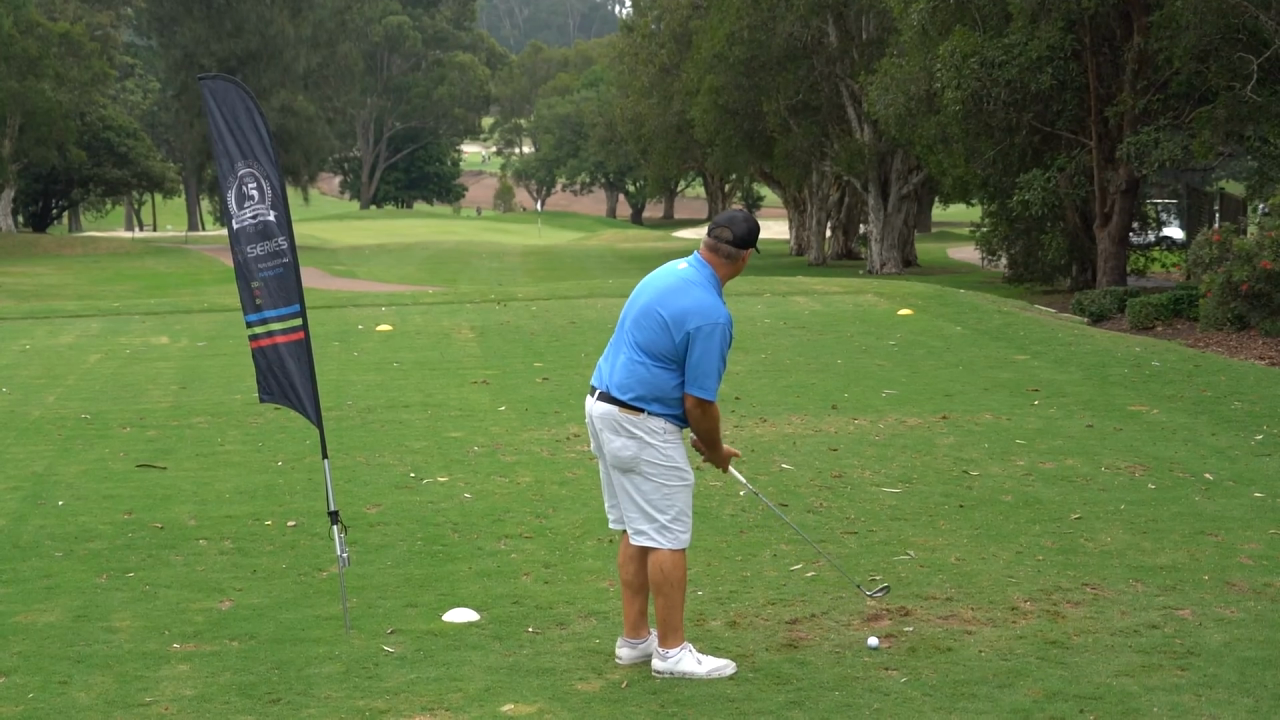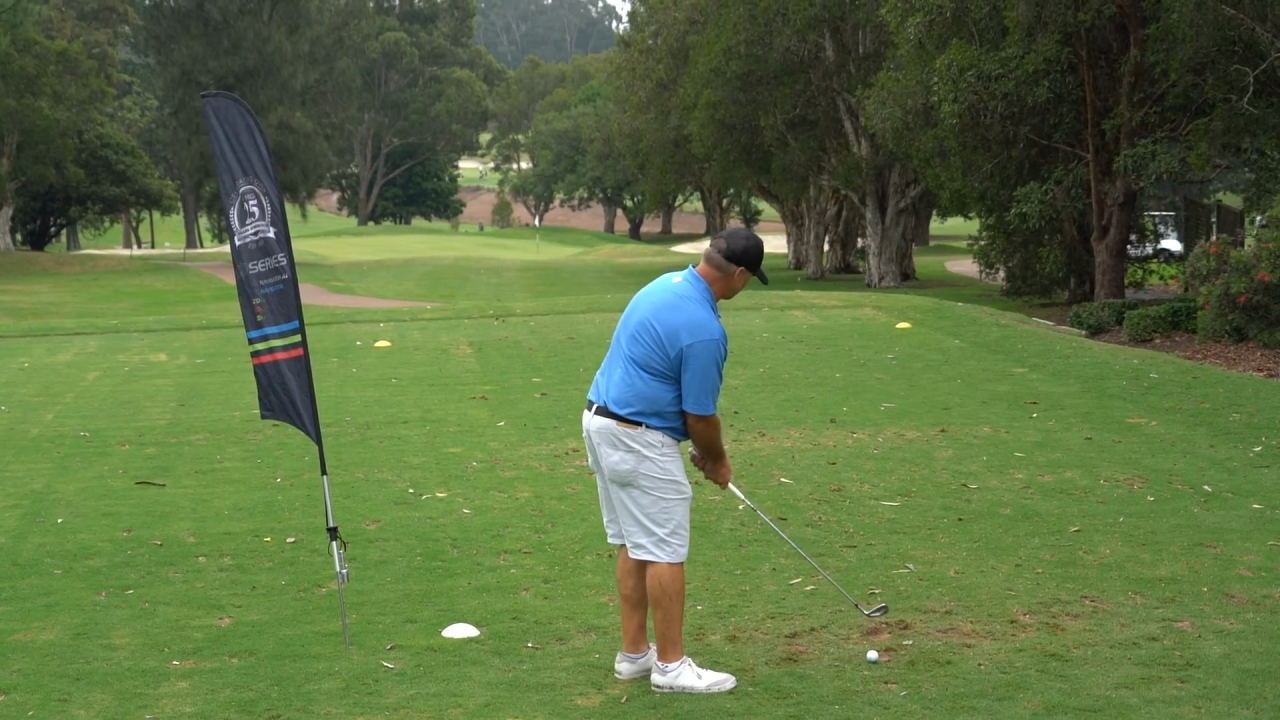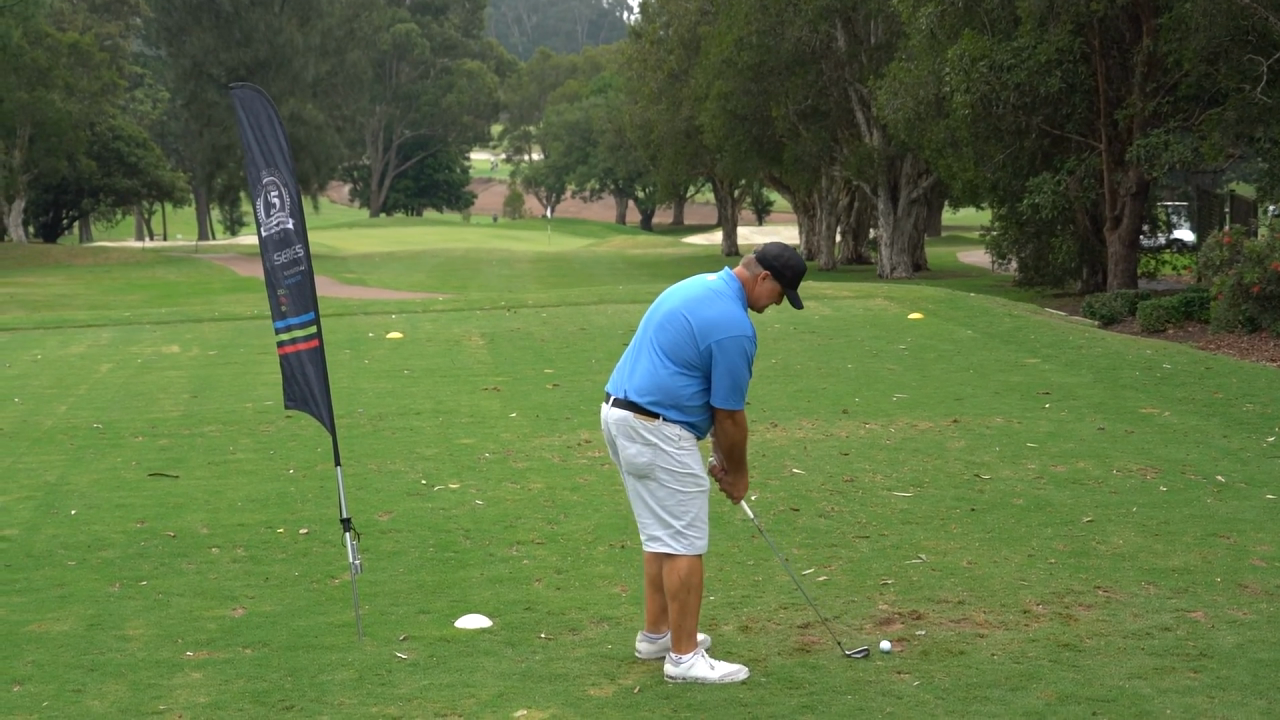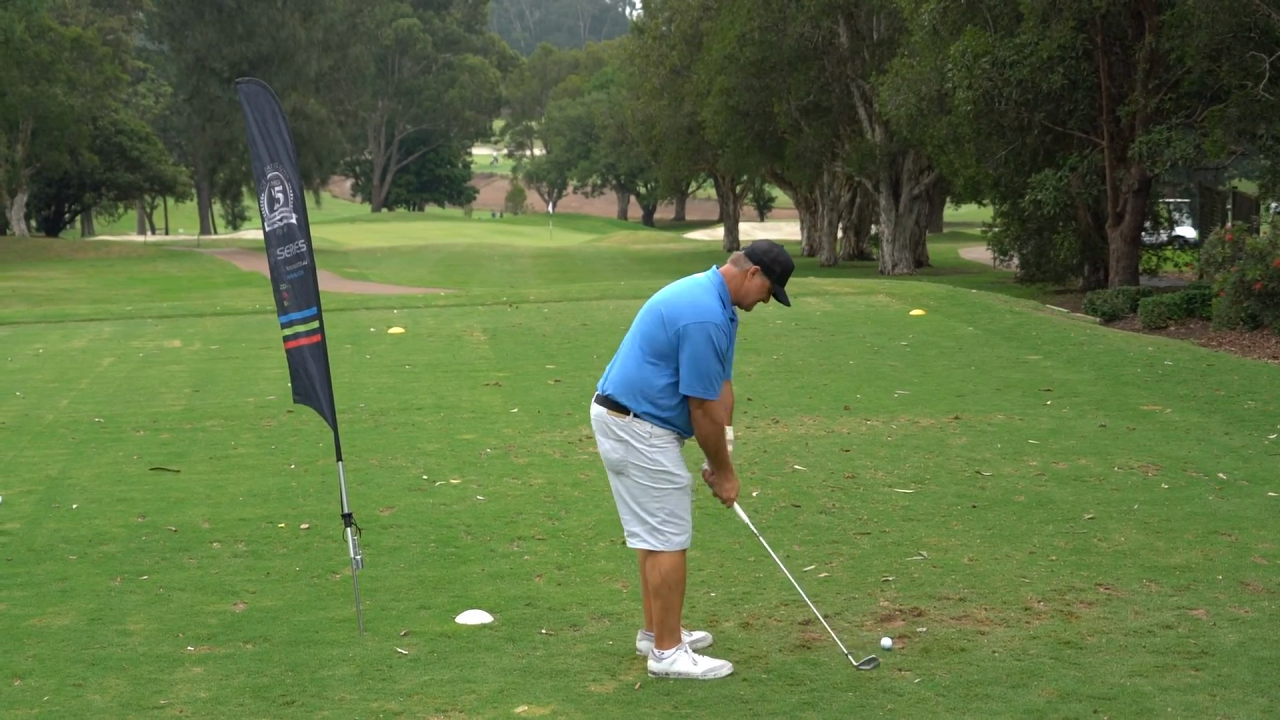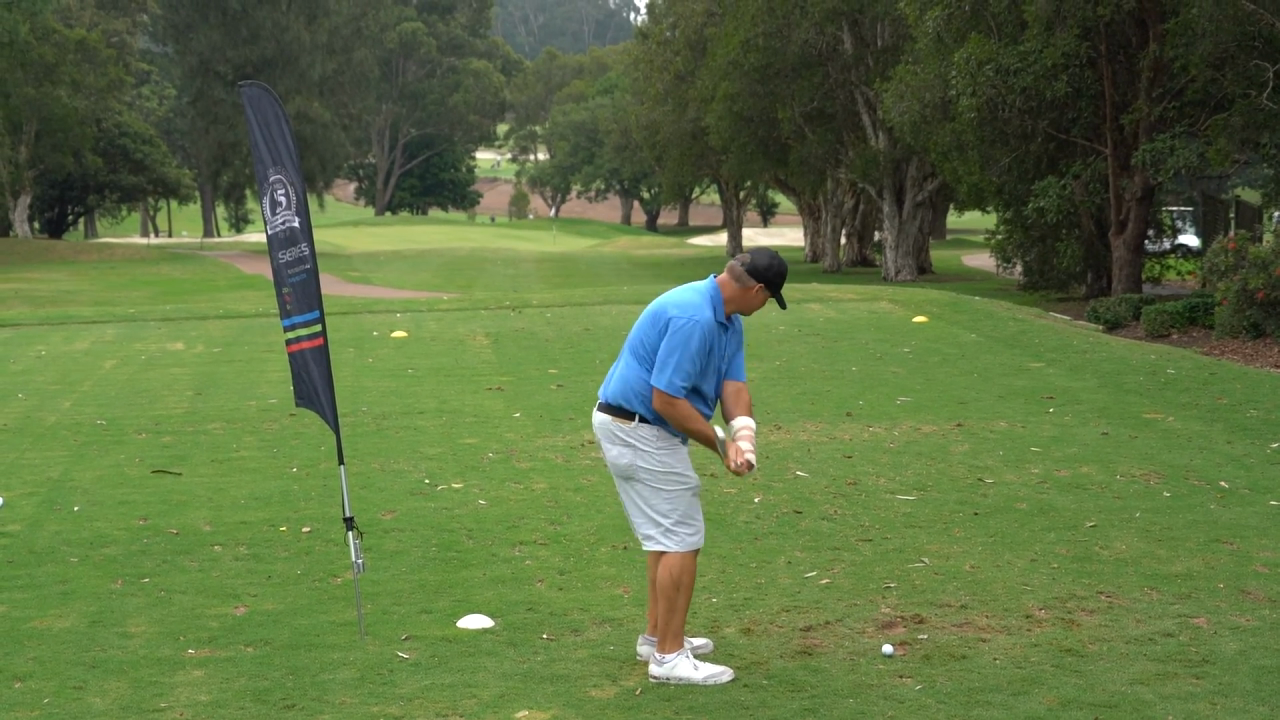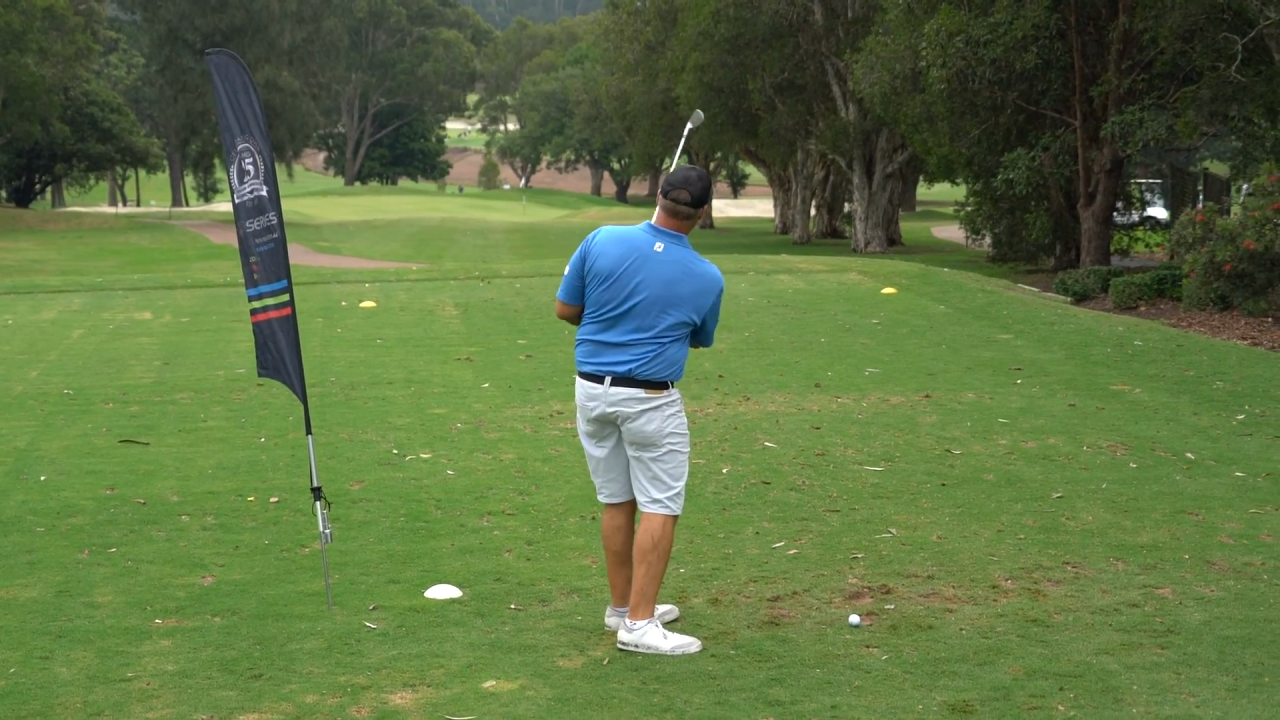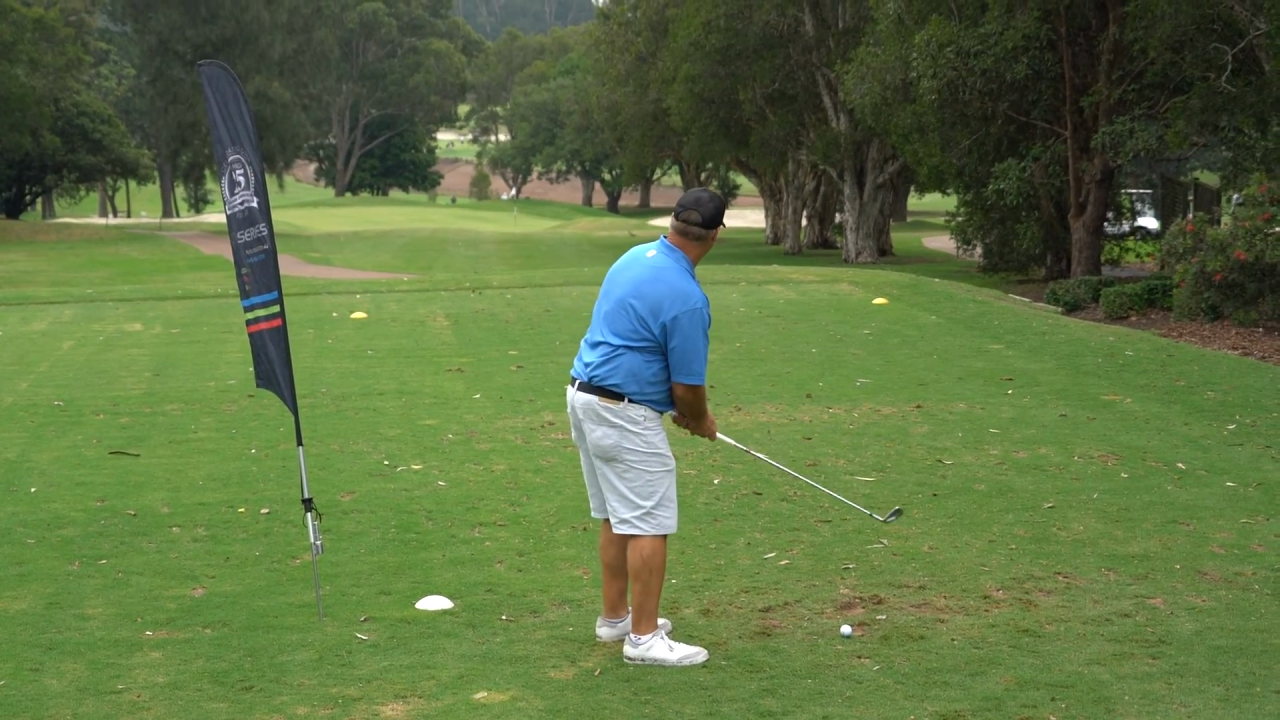
dt=0.7s
person 1, frame 1
left shoulder: (671, 272)
right shoulder: (709, 313)
right elbow: (699, 403)
left wrist: (704, 438)
right wrist: (716, 450)
left hip: (606, 407)
right hip: (641, 423)
left knee: (635, 531)
right knee: (666, 537)
left ankle: (635, 638)
right ankle: (671, 651)
person 1, frame 2
left shoulder: (669, 284)
right shoulder: (703, 328)
right elbow: (699, 416)
left wrist: (706, 450)
right wrist: (717, 461)
left hip: (604, 421)
right hip: (639, 437)
left knee: (634, 544)
right knee: (664, 551)
left ankle: (634, 652)
right ankle: (670, 664)
person 1, frame 3
left shoulder: (702, 287)
right shoulder: (733, 326)
right elbow: (729, 415)
left wrist: (721, 456)
right wrist: (737, 473)
left hip: (622, 414)
right hip: (655, 429)
left knee: (662, 535)
right knee: (684, 543)
left ankle: (656, 632)
right ankle: (684, 656)
person 1, frame 4
left shoulder: (708, 296)
right shoulder: (705, 316)
left elbow: (721, 388)
right elbow: (702, 407)
left wrist: (723, 454)
right wrist: (724, 471)
left hip: (626, 419)
right hip: (637, 427)
left knee: (654, 533)
right knee: (668, 539)
left ankle: (656, 631)
right ankle: (667, 652)
person 1, frame 5
left shoulder: (728, 322)
right shoulder: (693, 318)
left elbow: (734, 385)
right elbow: (664, 400)
left wrist: (743, 441)
right wrist: (721, 445)
left hip: (623, 424)
right hip: (640, 432)
left knee: (664, 534)
right knee: (680, 542)
left ankle: (658, 636)
right ankle: (669, 656)
person 1, frame 6
left shoulder: (602, 240)
right shoulder: (707, 278)
left elbow: (566, 309)
left hip: (592, 389)
right hip: (650, 400)
left knee: (616, 501)
right knee: (659, 508)
left ankle: (623, 606)
right ankle: (639, 623)
person 1, frame 7
left shoulder: (635, 257)
right shoulder: (687, 298)
right elbow: (686, 388)
left wrist: (683, 411)
right wrist: (701, 420)
left hip: (585, 396)
right hip: (623, 413)
left knee: (617, 517)
right knee: (649, 524)
left ankle: (615, 617)
right ankle: (644, 637)
